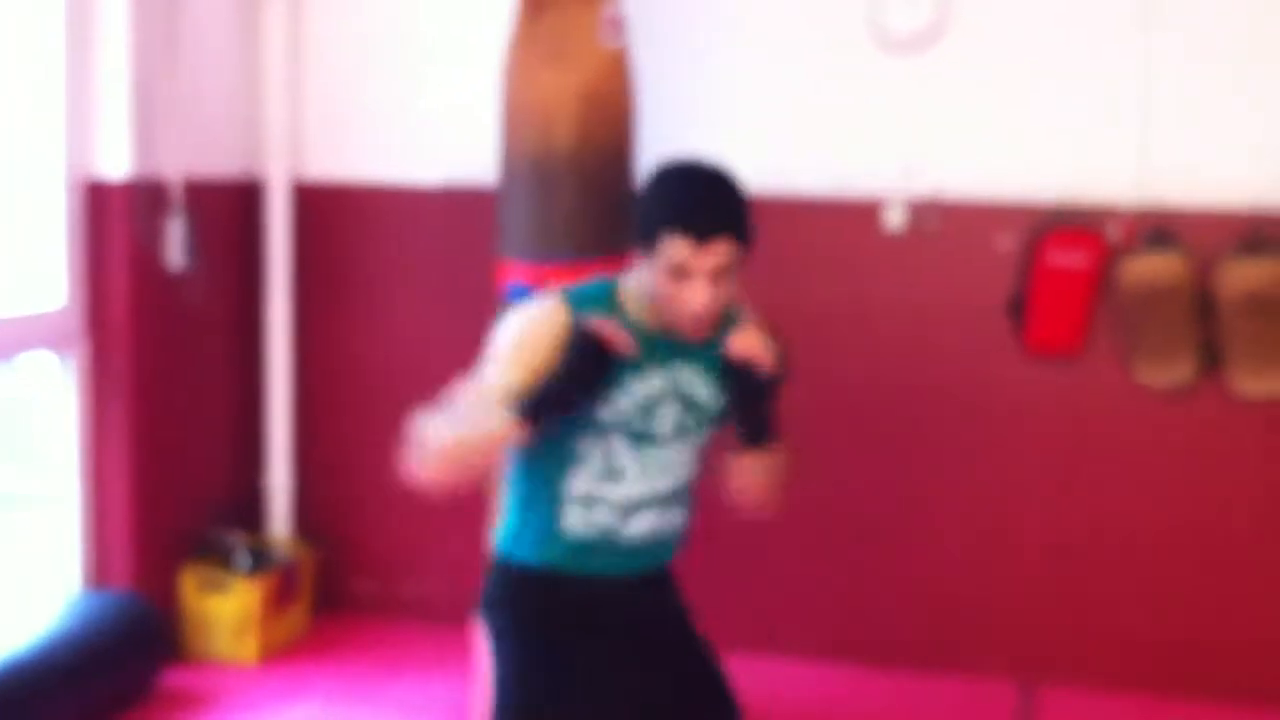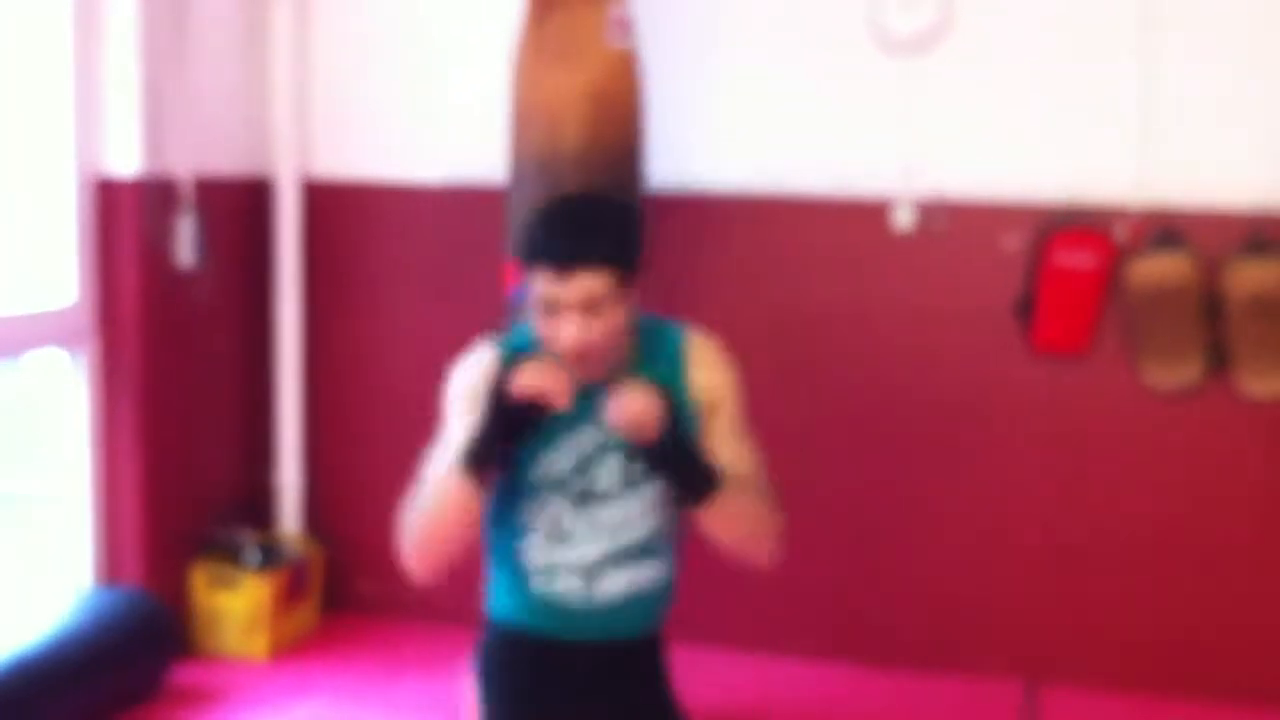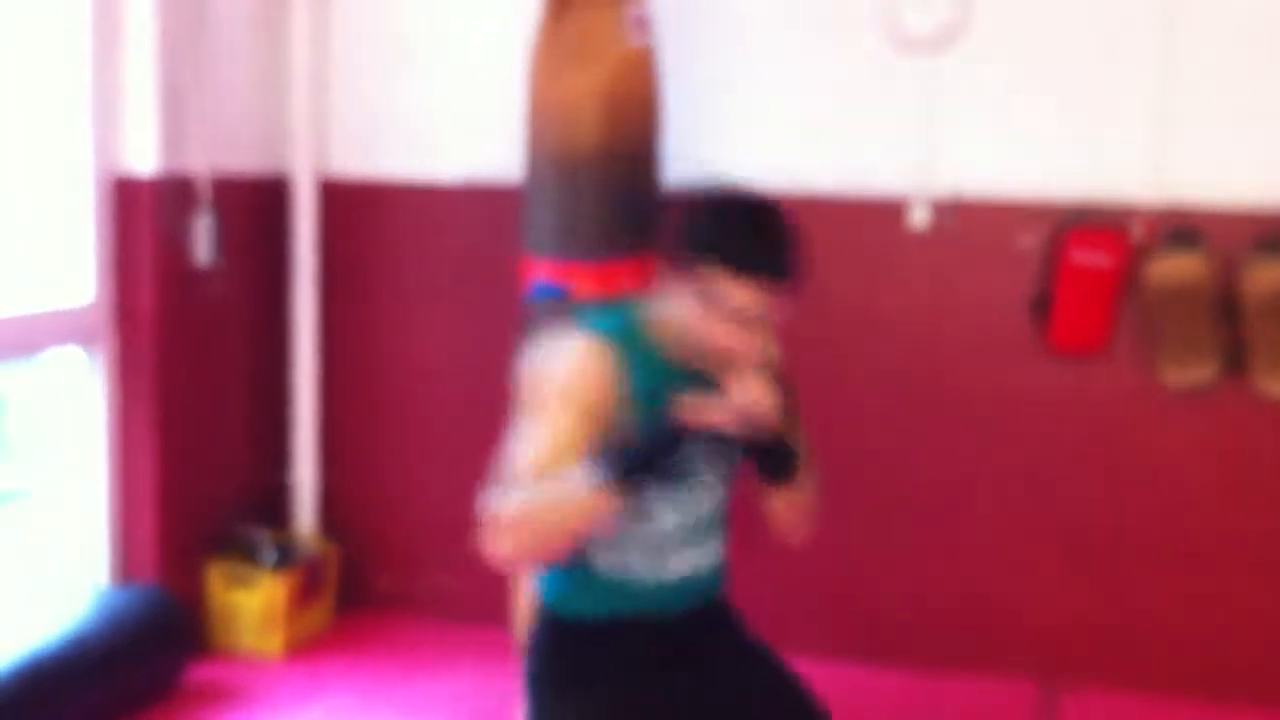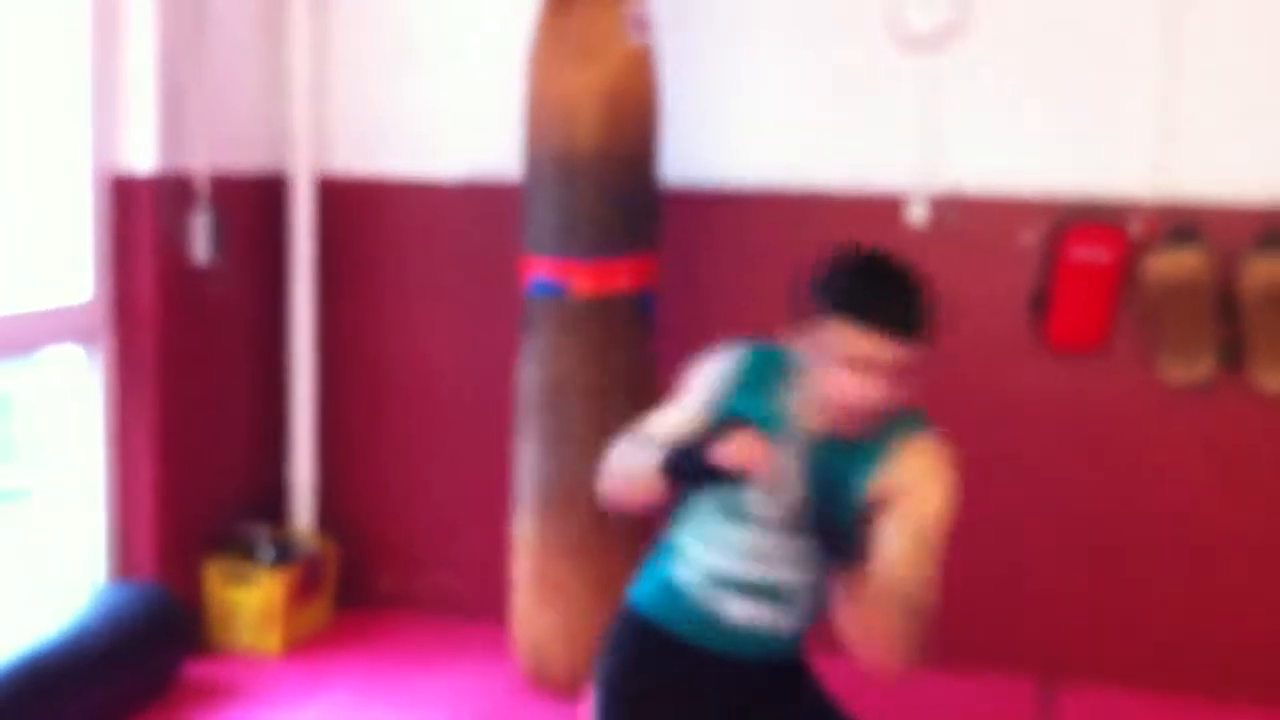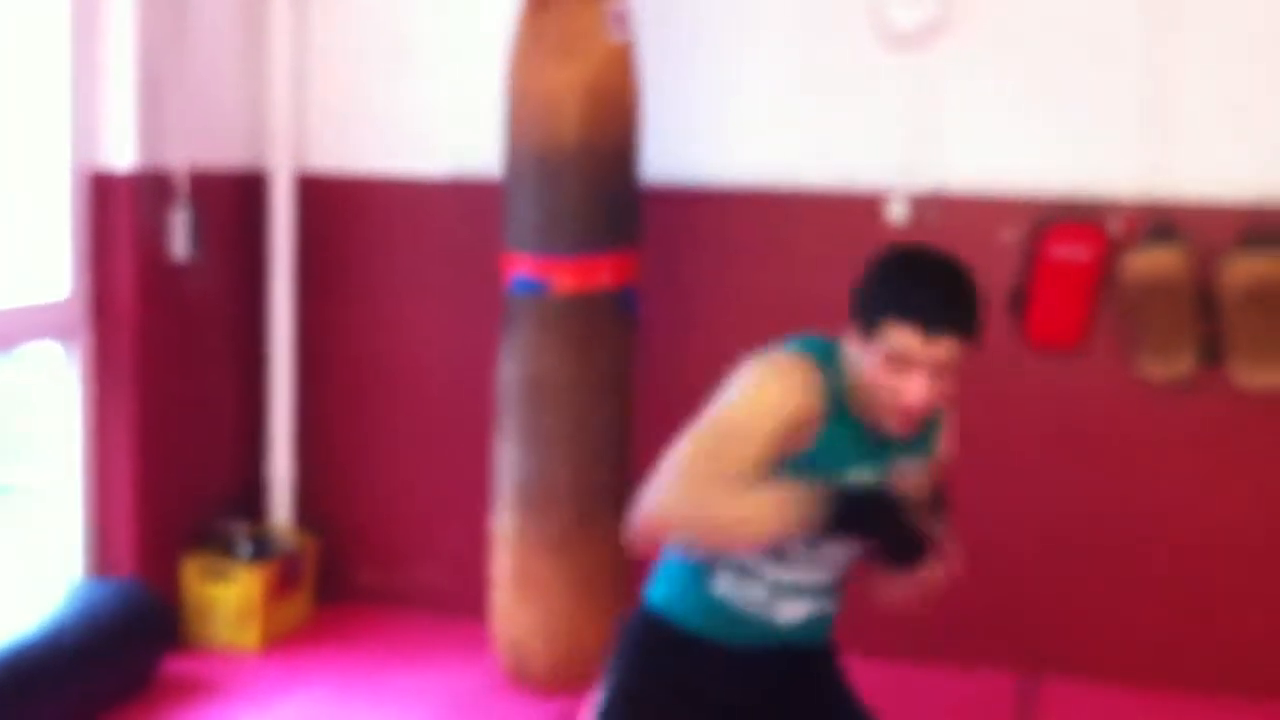
dt=0.2s
person 1, frame 1
left shoulder: (731, 332)
right shoulder: (557, 324)
left elbow: (757, 499)
right elbow: (429, 461)
left wrist: (757, 409)
right wrist: (548, 395)
left hip: (643, 602)
right hip: (542, 602)
person 1, frame 2
left shoulder: (694, 363)
right shoulder: (490, 374)
left elbow: (761, 544)
right elbow: (421, 556)
left wrist: (681, 463)
right wrist: (490, 442)
left hip: (631, 663)
right hip: (531, 664)
person 1, frame 3
left shoulder: (750, 355)
right shoulder: (581, 359)
left elbow: (799, 527)
right elbow: (510, 542)
left wrist: (776, 448)
right wrist: (649, 447)
left hip: (703, 644)
right hip: (585, 652)
person 1, frame 4
left shoulder: (916, 461)
right shoulder: (737, 372)
left elbow: (884, 648)
right elbow: (616, 482)
left wrist: (840, 545)
right wrist: (686, 461)
left hip: (768, 682)
right hip: (653, 659)
person 1, frame 5
left shoulder: (926, 423)
right shoulder: (783, 381)
left elbow: (910, 587)
right elbow: (662, 509)
left wrist: (910, 541)
right wrist: (826, 506)
left hip: (795, 673)
right hip: (675, 661)
